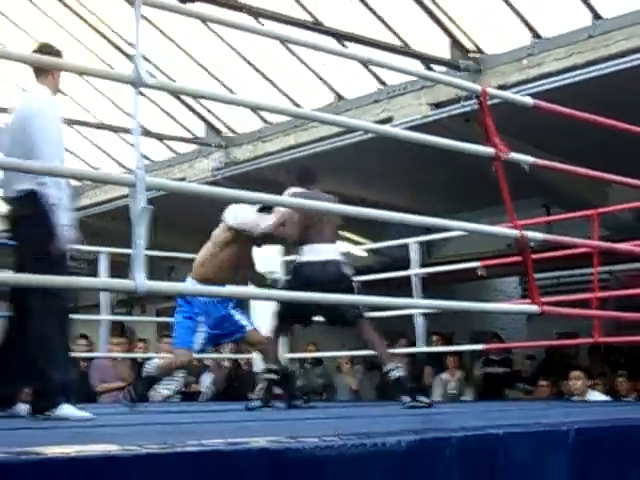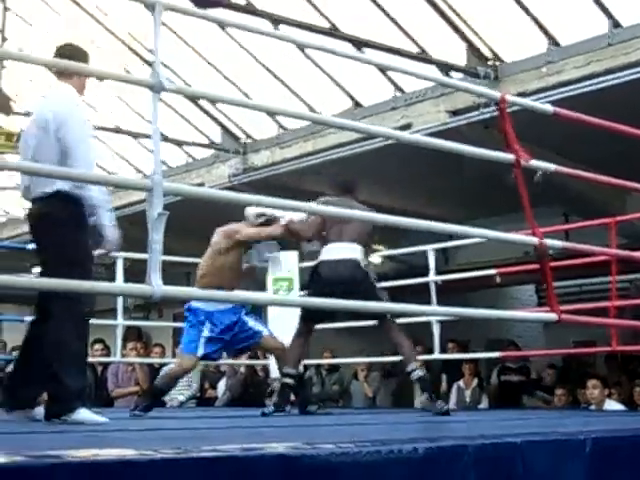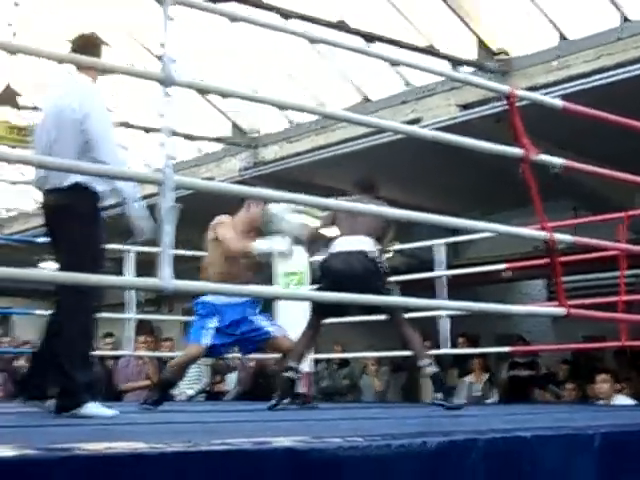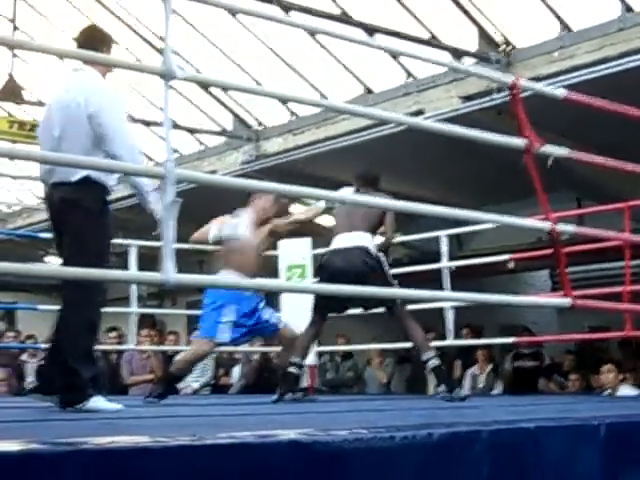
dt=0.1s
person 1, frame 1
right shoulder: (44, 107)
right elbow: (48, 166)
left wrist: (57, 218)
right wrist: (63, 220)
right hip: (39, 211)
right knee: (51, 302)
right ankle: (51, 397)
person 1, frame 2
left shoulder: (42, 108)
right shoulder: (71, 106)
right elbow: (84, 168)
right wrist: (106, 220)
left hip: (44, 209)
right hip: (64, 211)
left knee: (52, 306)
right knee: (70, 306)
right ankle: (66, 402)
person 1, frame 3
left shoulder: (53, 101)
right shoulder: (88, 98)
left elbow: (42, 159)
right elbow: (108, 157)
right wrist: (136, 209)
left hip: (55, 200)
right hip: (79, 202)
left knee: (70, 297)
right knee: (80, 298)
left ankle: (38, 384)
right ankle: (73, 396)
person 1, frame 4
left shoulder: (59, 95)
right shoulder: (99, 92)
left elbow: (46, 155)
right elbow: (124, 151)
right wrist: (153, 200)
left hip: (59, 195)
right hip: (86, 196)
left knee: (78, 291)
right knee: (85, 292)
left ankle: (54, 379)
right ankle: (77, 390)
person 2, frame 1
left shoulder: (297, 196)
right shoulder: (334, 202)
left elbow: (294, 235)
left hip: (306, 270)
right hip: (335, 268)
left knee: (278, 331)
right knee: (367, 331)
left ankle: (267, 393)
right ankle: (405, 391)
person 2, frame 2
left shoulder: (326, 202)
right shoulder: (370, 213)
left elbow: (308, 234)
left wrist: (291, 224)
left hip: (325, 269)
right hip: (354, 268)
left knee: (302, 334)
right knee: (392, 330)
left ankle: (282, 398)
right ankle: (428, 394)
person 2, frame 3
left shoulder: (342, 202)
right shoulder: (387, 209)
left elbow: (314, 234)
right elbow: (384, 245)
left hip: (335, 260)
right hip: (364, 259)
left knee: (311, 328)
right knee: (402, 324)
left ankle: (284, 391)
person 2, frame 4
right shoulder: (386, 200)
right elbow: (389, 236)
left hip: (334, 258)
right hip: (363, 255)
left knee: (315, 324)
right knee: (406, 318)
left ankle: (286, 386)
right ankle: (443, 382)
person 3, frame 1
left shoulder: (246, 243)
right shoulder: (236, 227)
left elbow: (252, 278)
right elbow: (277, 220)
left hip: (221, 300)
right hip: (196, 301)
left knee: (259, 341)
right knee: (181, 359)
person 3, frame 2
left shoulder: (241, 244)
right shoulder: (229, 232)
right elbow: (276, 232)
right wrist: (282, 221)
left hip: (233, 310)
right hip: (204, 312)
left knee: (277, 347)
right knee: (185, 365)
right ankle: (148, 402)
person 3, frame 3
left shoulder: (254, 236)
right shoulder: (222, 222)
right elbow: (236, 249)
right wrist: (270, 245)
left hip: (246, 306)
right hip: (214, 305)
left knee: (287, 347)
right knee: (193, 352)
right ankle: (156, 394)
person 3, frame 4
left shoulder: (269, 229)
right shoulder: (229, 221)
left elbow: (295, 221)
right elbow: (196, 238)
right wrist: (219, 232)
left hip: (251, 297)
right hip: (225, 293)
left knee: (289, 337)
right knee: (203, 347)
right ankle: (162, 387)
